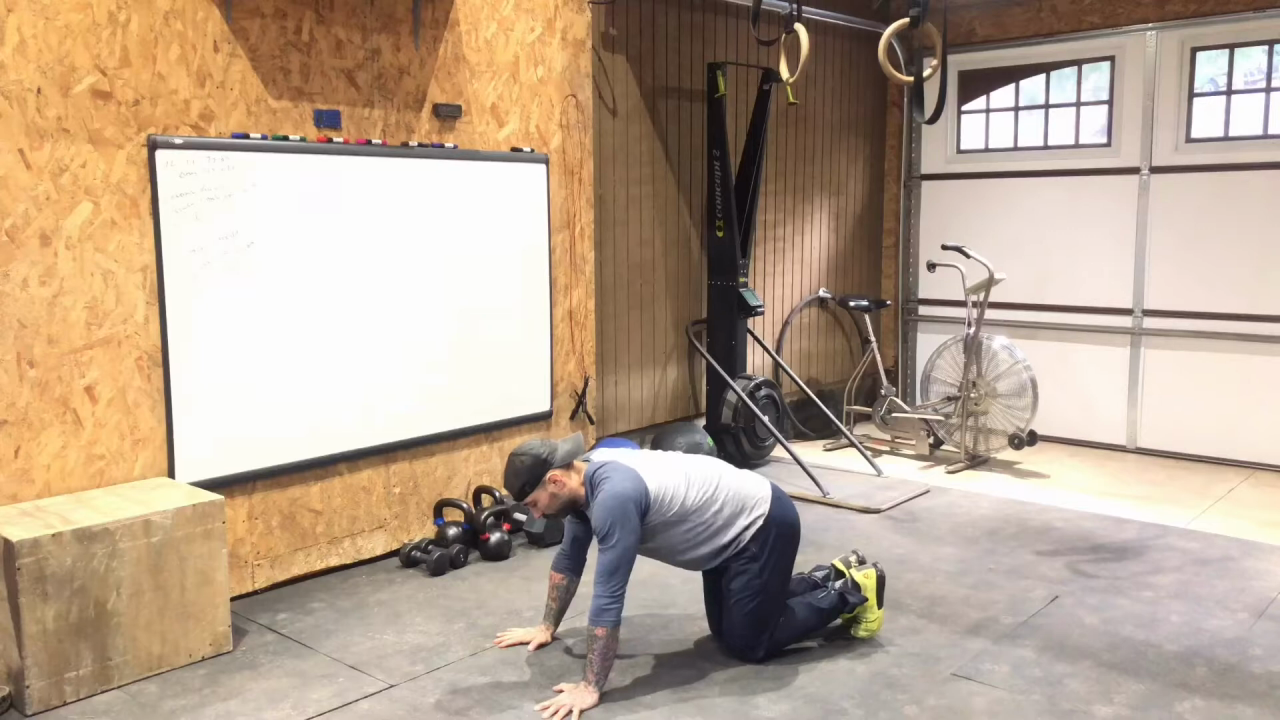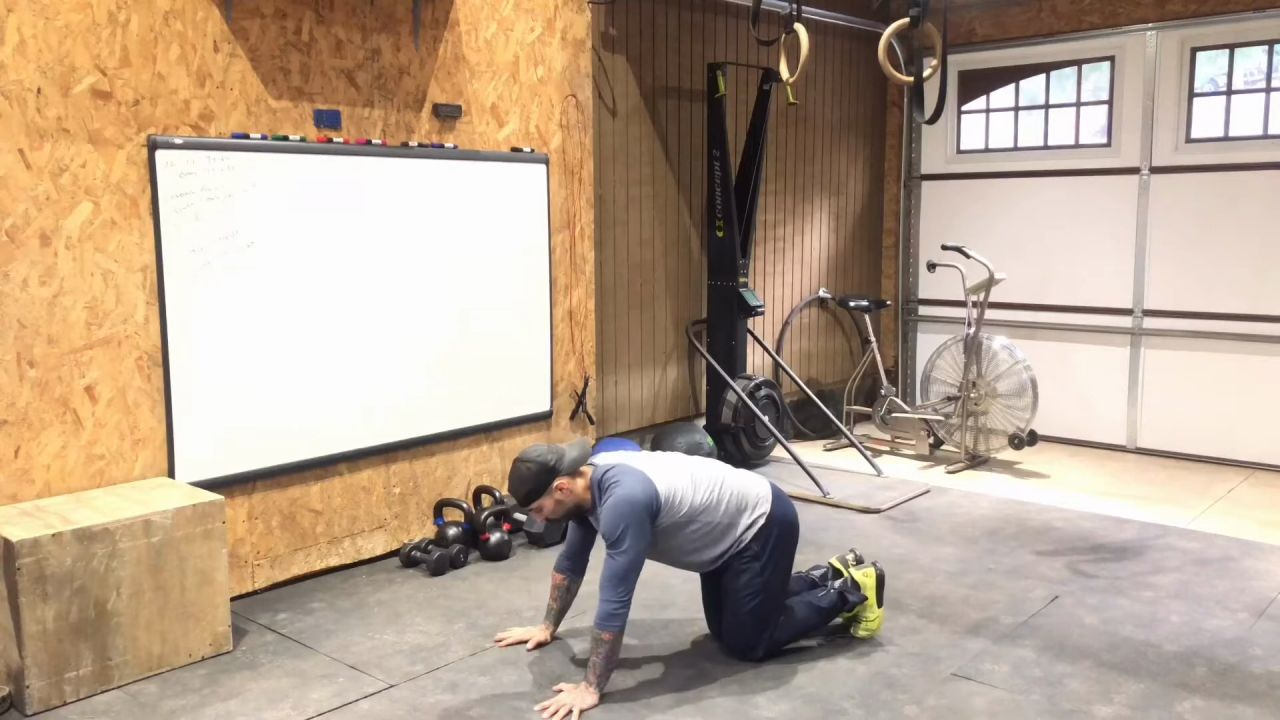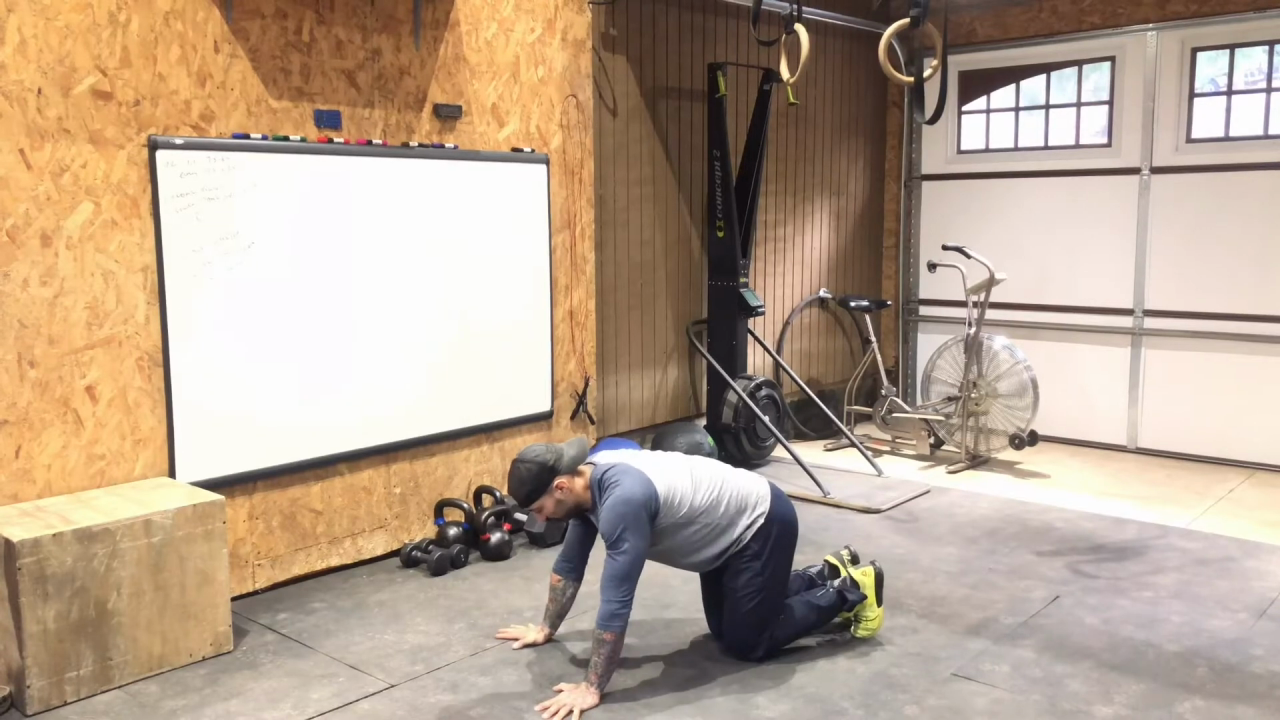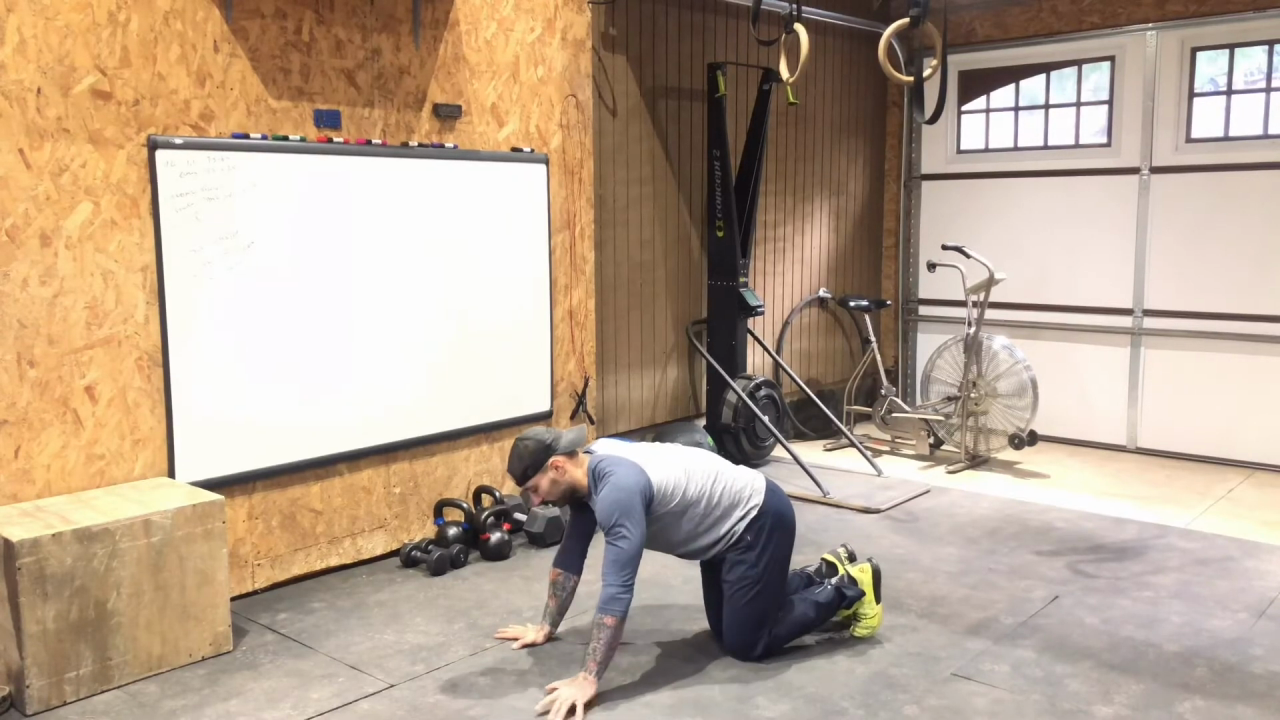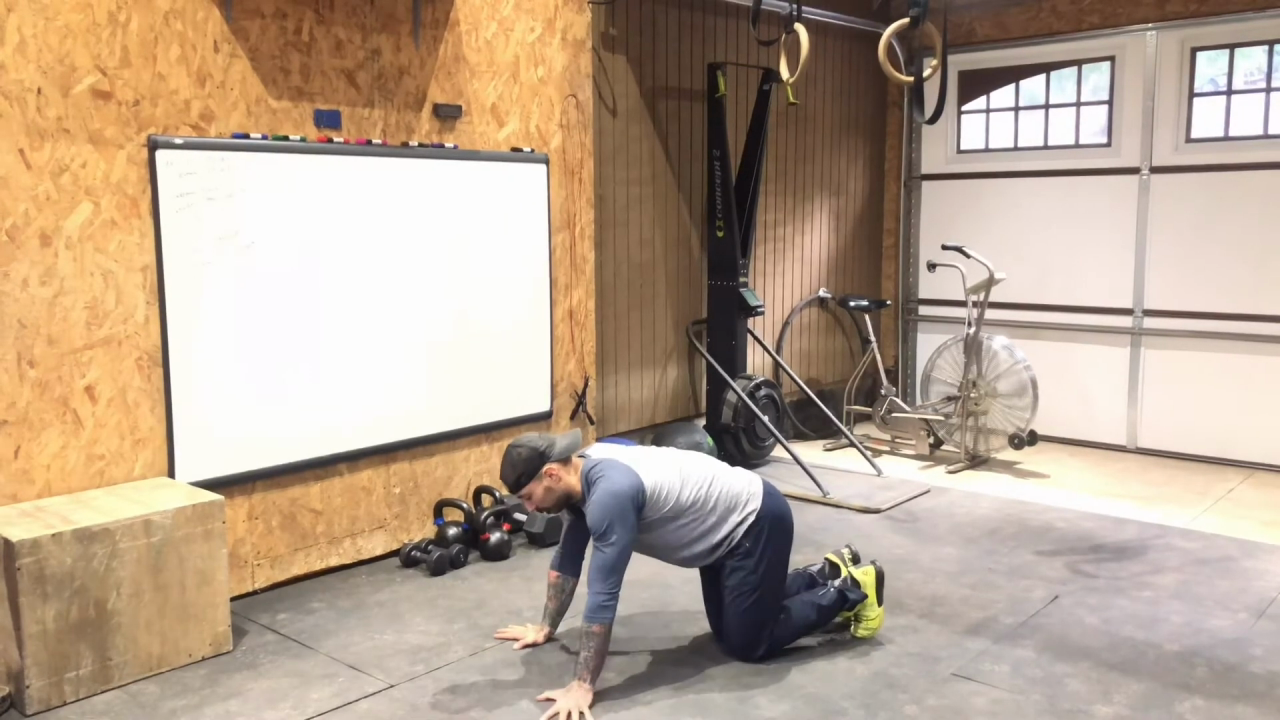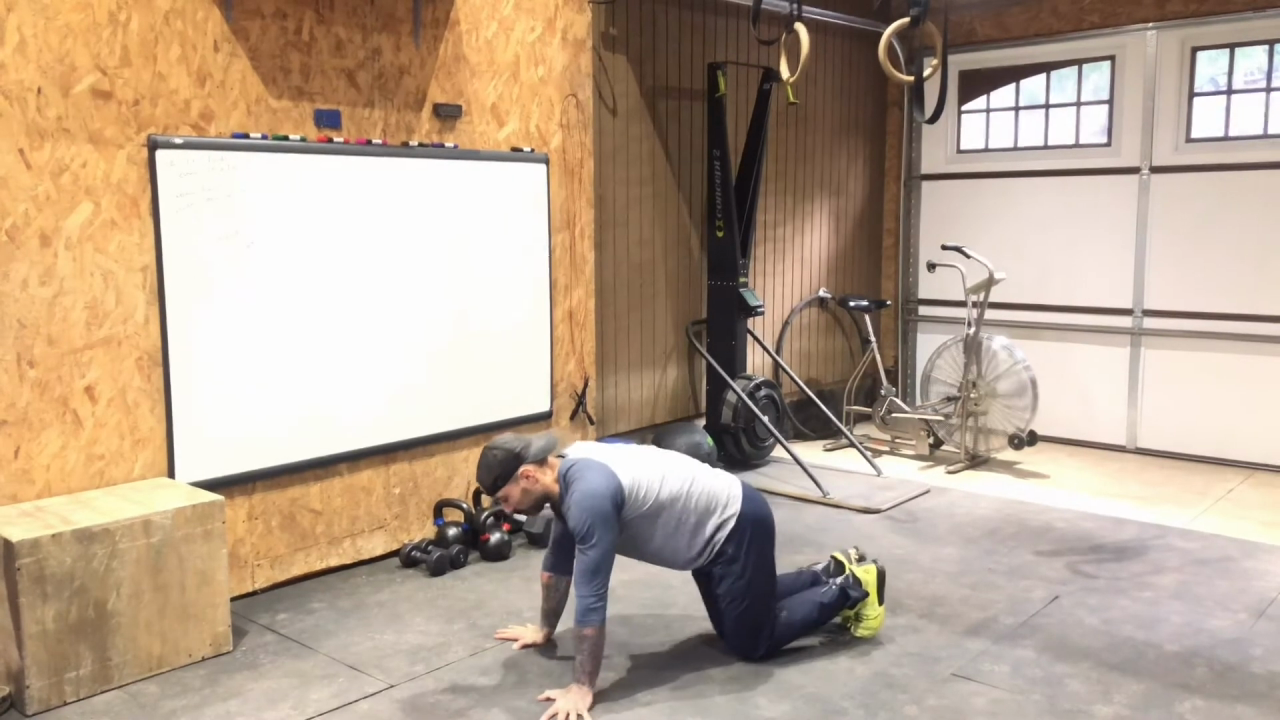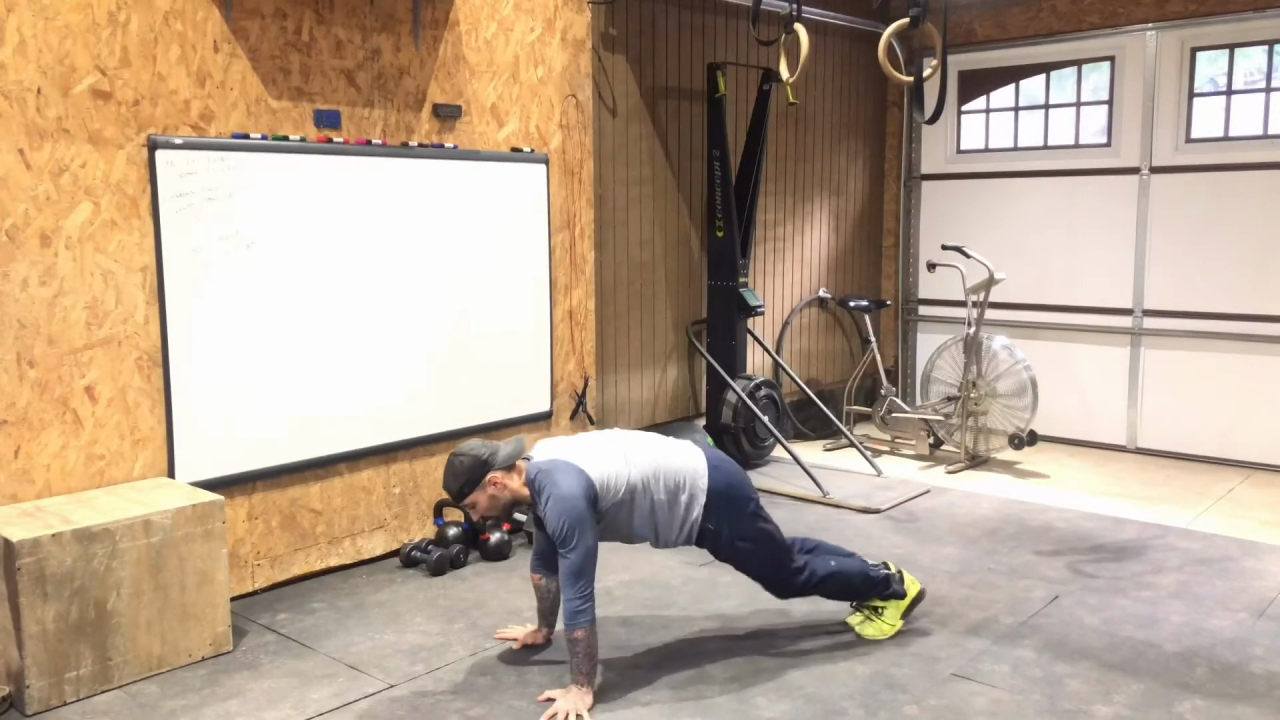
dt=0.7s
person 1, frame 1
left shoulder: (613, 496)
right shoulder: (585, 480)
left elbow: (608, 595)
right elbow: (568, 561)
left wrist: (590, 687)
right wrist: (547, 627)
left hip: (764, 524)
right hip: (735, 522)
left knee: (747, 644)
right knee: (725, 631)
left ankle: (853, 591)
right ankle: (832, 577)
person 1, frame 2
left shoulder: (623, 500)
right shoulder: (587, 482)
left elbow: (614, 600)
right elbow: (571, 563)
left wrist: (591, 688)
right wrist: (547, 627)
left hip: (763, 524)
right hip: (730, 525)
left knee: (747, 643)
right knee: (723, 630)
left ankle: (852, 590)
right ankle: (831, 575)
person 1, frame 3
left shoulder: (623, 499)
right shoulder: (587, 481)
left elbow: (616, 600)
right elbow: (569, 564)
left wrist: (592, 688)
right wrist: (545, 628)
left hip: (762, 524)
right hip: (730, 525)
left knee: (746, 643)
right knee: (724, 629)
left ankle: (851, 589)
right ankle: (828, 573)
person 1, frame 4
left shoulder: (618, 487)
right shoulder: (587, 470)
left elbow: (617, 588)
right elbow: (570, 556)
left wrist: (586, 680)
right wrist: (545, 626)
left hip: (758, 518)
right hip: (728, 520)
left knee: (746, 643)
right knee: (724, 629)
left ankle: (849, 587)
right ankle: (826, 573)
person 1, frame 5
left shoulder: (610, 492)
right shoulder: (583, 474)
left elbow: (603, 593)
right elbow: (567, 559)
left wrist: (582, 687)
right wrist: (545, 627)
left hip: (756, 521)
right hip: (730, 521)
left knee: (748, 644)
right knee: (726, 631)
left ankle: (852, 589)
right ankle: (828, 573)
person 1, frame 6
left shoulder: (588, 494)
right shoulder: (565, 473)
left elbow: (591, 595)
right elbow: (558, 560)
right wrist: (544, 628)
left hip: (735, 524)
right hip: (714, 519)
left knee: (752, 643)
right knee: (733, 623)
left ankle: (852, 587)
right ankle: (830, 573)
person 1, frame 7
left shoulder: (561, 495)
right shoulder: (537, 471)
left elbow: (578, 595)
right elbow: (544, 561)
right wrist: (542, 628)
left hip: (710, 494)
right hip: (698, 479)
left knee: (787, 574)
right knee: (781, 557)
left ankle: (893, 587)
right ankle: (877, 573)
